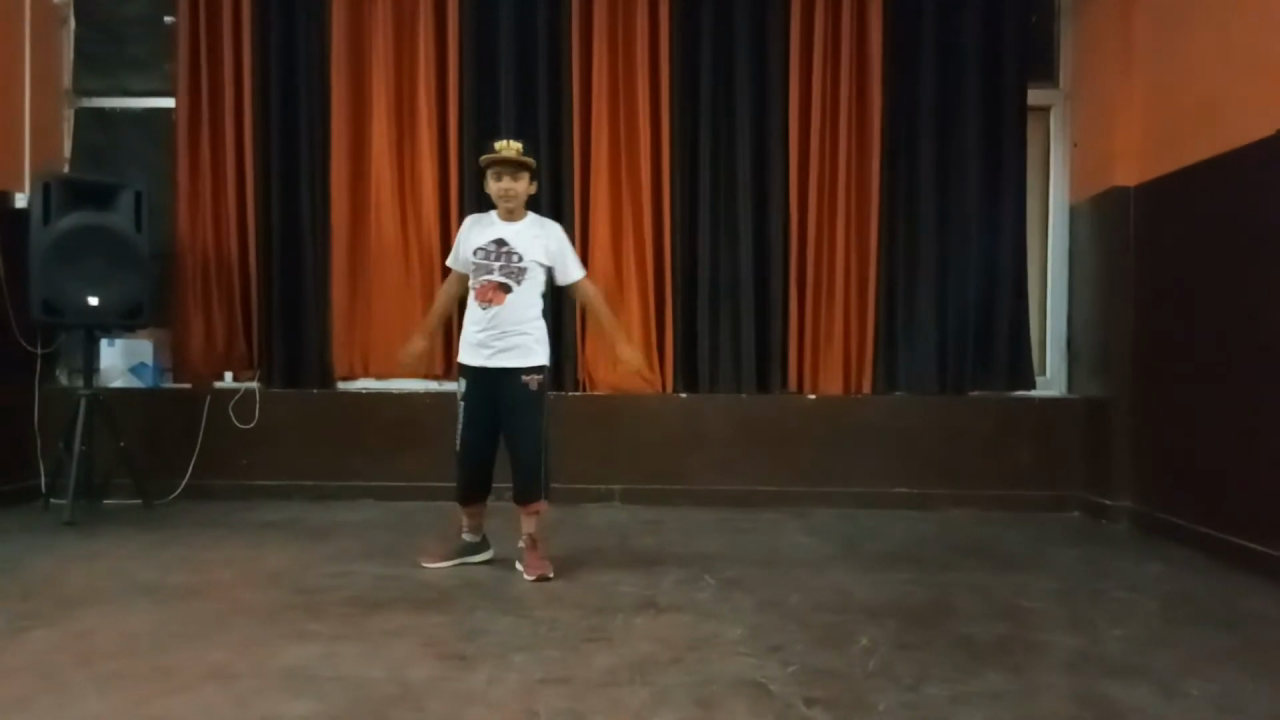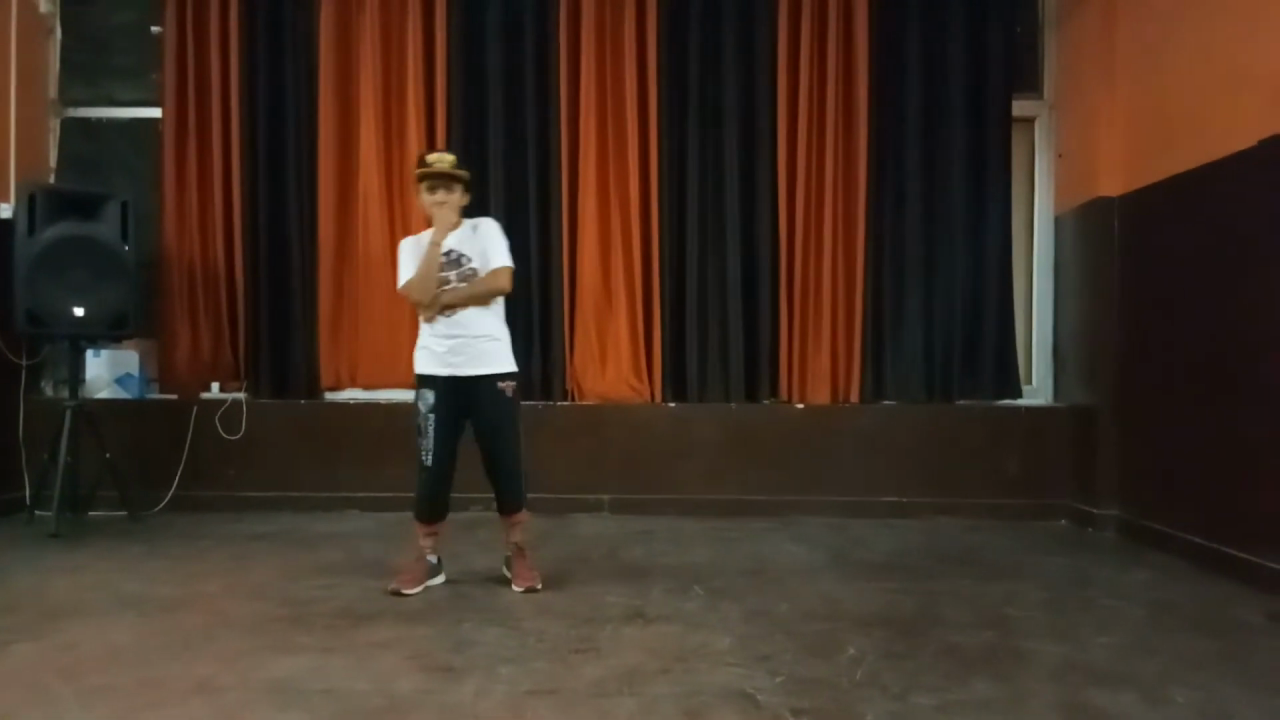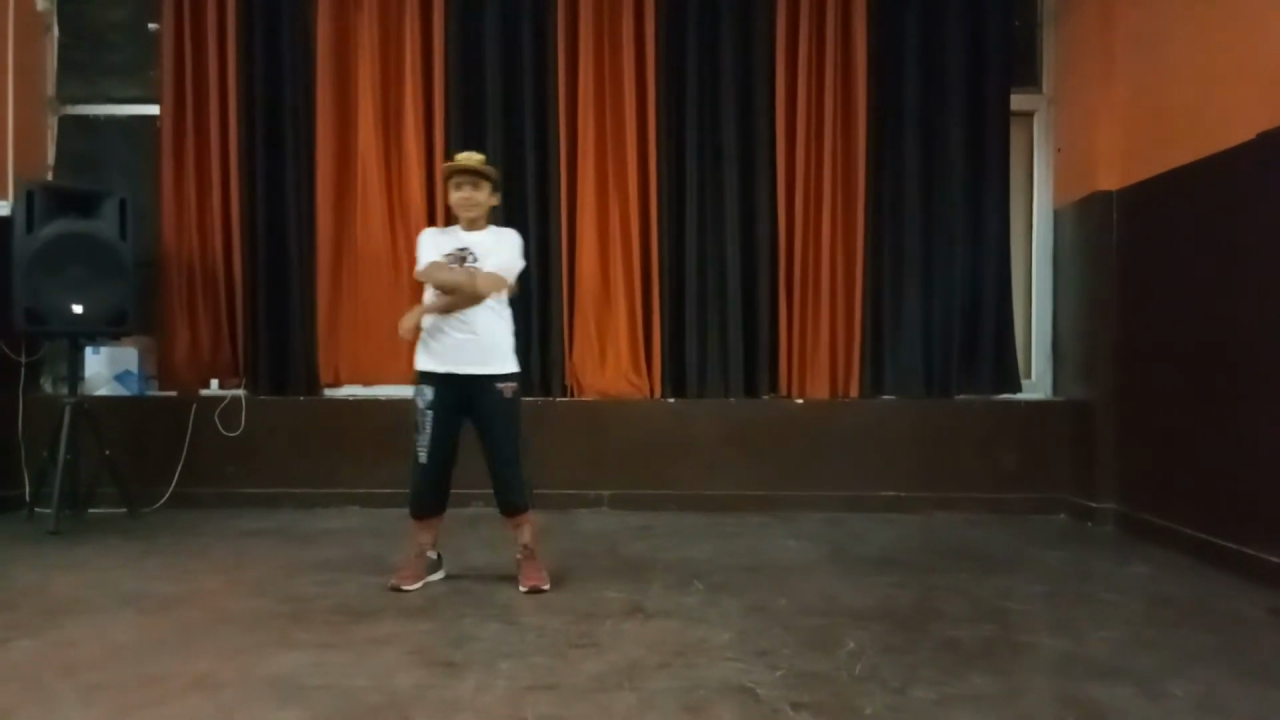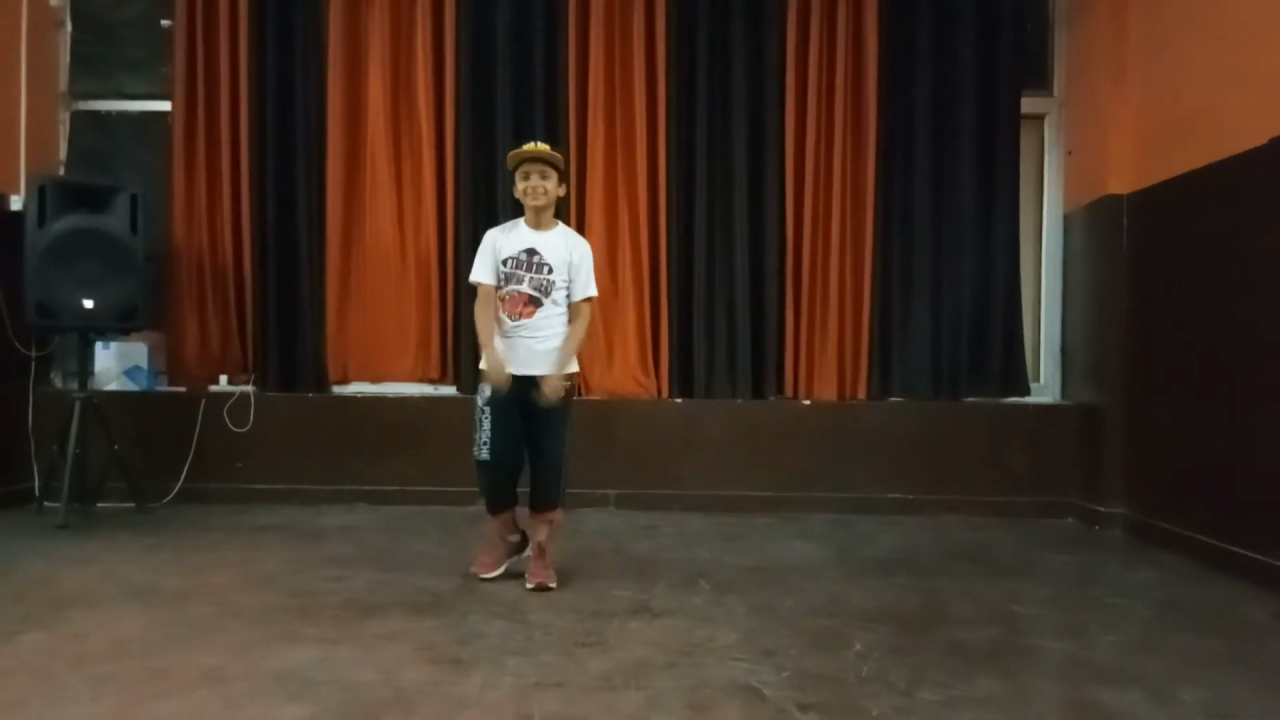
dt=1s
person 1, frame 1
left shoulder: (548, 232)
right shoulder: (471, 227)
left elbow: (582, 288)
right elbow: (454, 284)
left wrist: (618, 340)
right wrist: (424, 334)
left hip: (525, 361)
right hip: (474, 360)
left knee: (527, 453)
right knee: (471, 453)
left ankle: (530, 545)
right ankle: (471, 537)
person 1, frame 2
left shoulder: (486, 228)
right shoulder: (412, 245)
left elbow: (500, 282)
right elbow: (419, 297)
left wrist: (444, 298)
right wrist: (437, 237)
left hip: (492, 366)
right hip: (437, 369)
left knee: (505, 463)
right knee: (433, 466)
left ankle: (517, 553)
right ankle: (428, 557)
person 1, frame 3
left shoulder: (506, 239)
right shoulder: (432, 237)
left elbow: (485, 289)
right elbow: (433, 275)
left wrist: (425, 310)
right wrist: (467, 281)
left hip: (493, 368)
right hip: (438, 368)
left knee: (506, 463)
right knee: (431, 464)
left ankle: (527, 554)
right ankle: (425, 554)
person 1, frame 4
left shoulder: (575, 246)
right shoulder: (495, 238)
left elbow: (581, 315)
right elbow: (484, 304)
left wrist: (561, 370)
right wrist: (491, 353)
left hip: (550, 371)
right hip: (500, 369)
left knee: (548, 464)
right knee: (493, 459)
left ankle: (539, 551)
right ankle: (505, 537)
